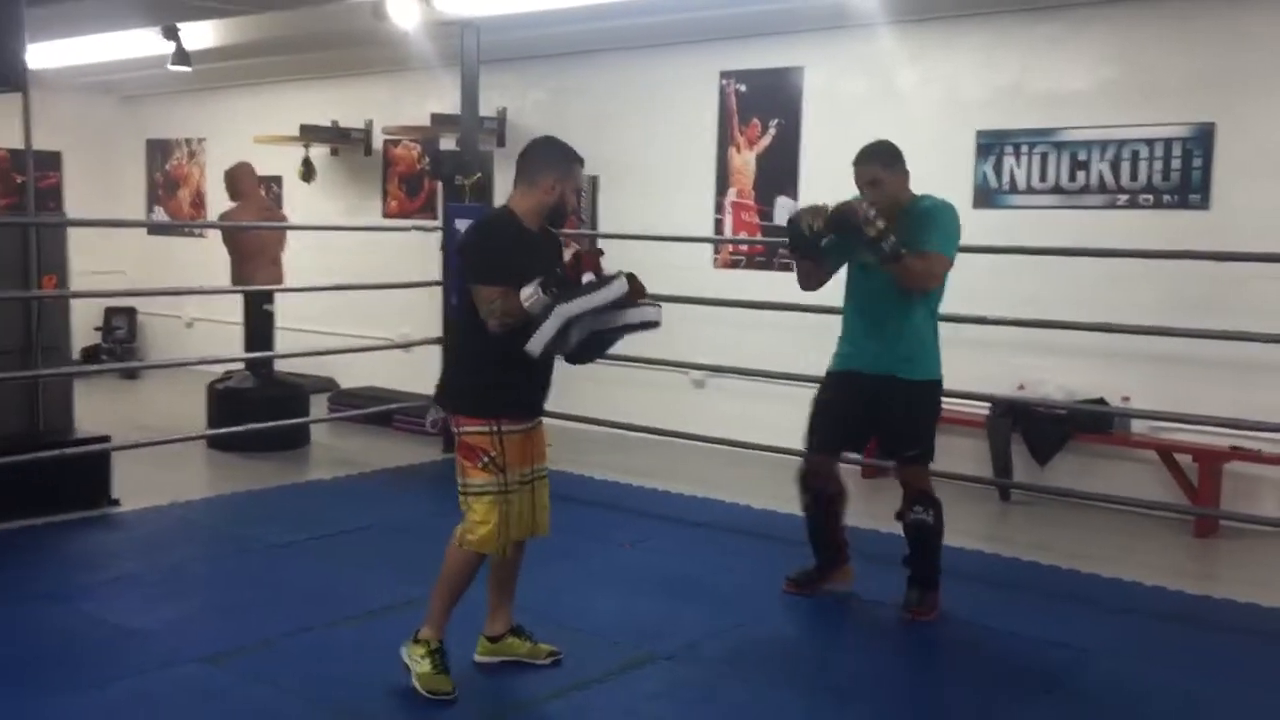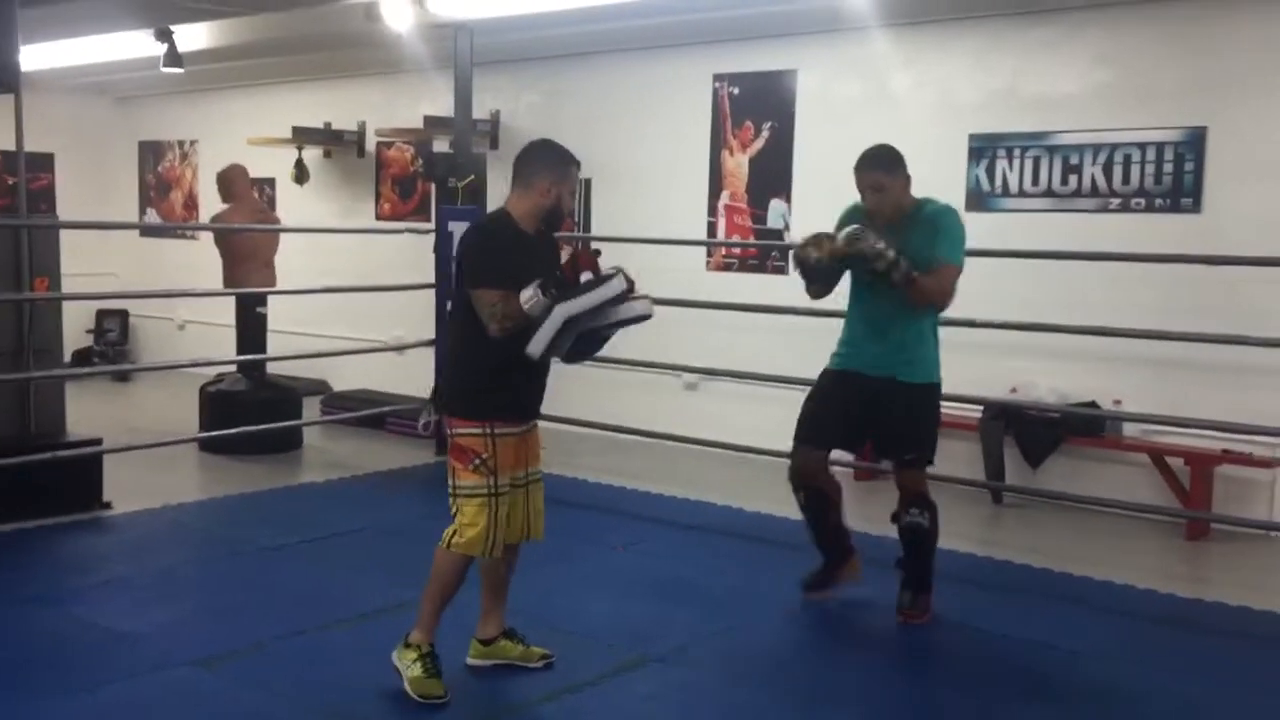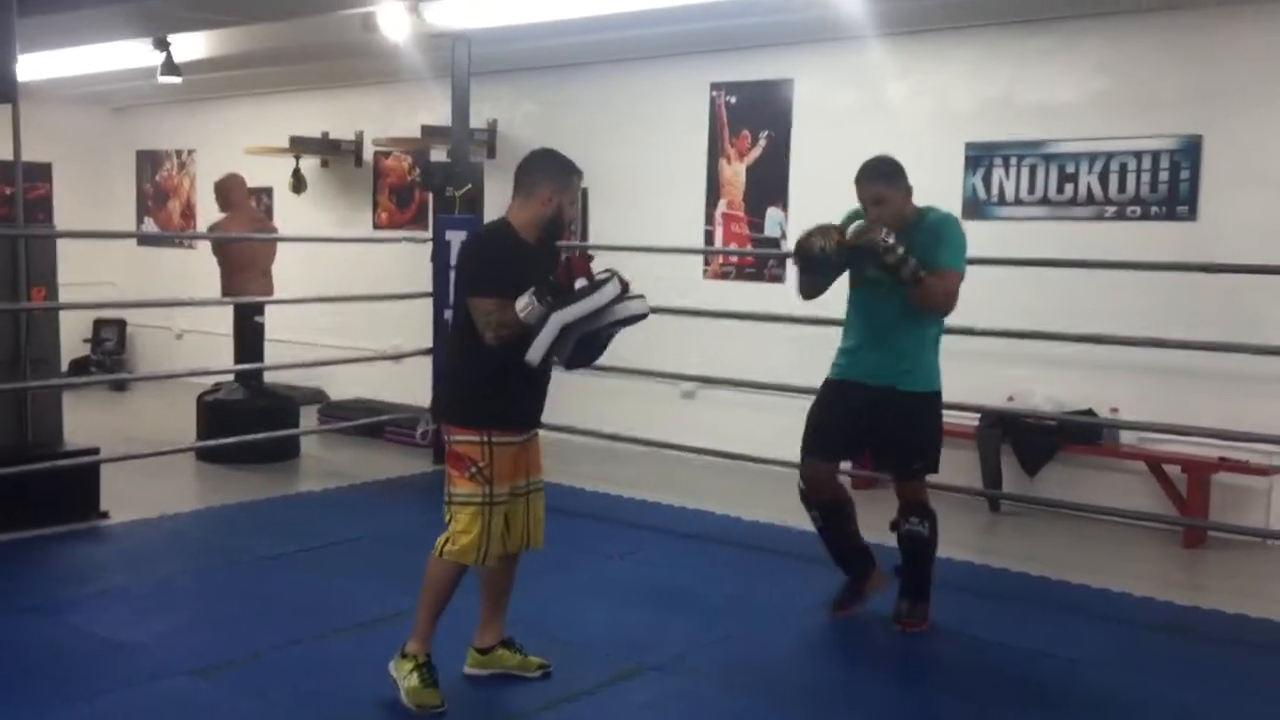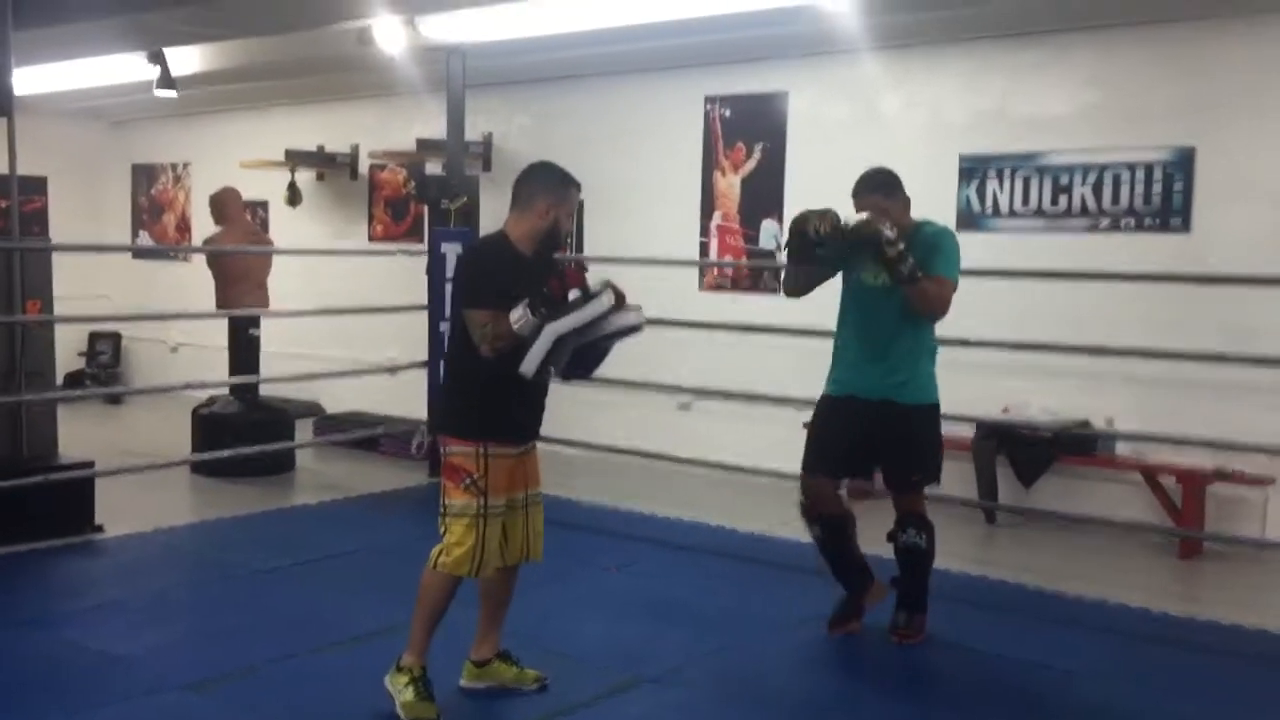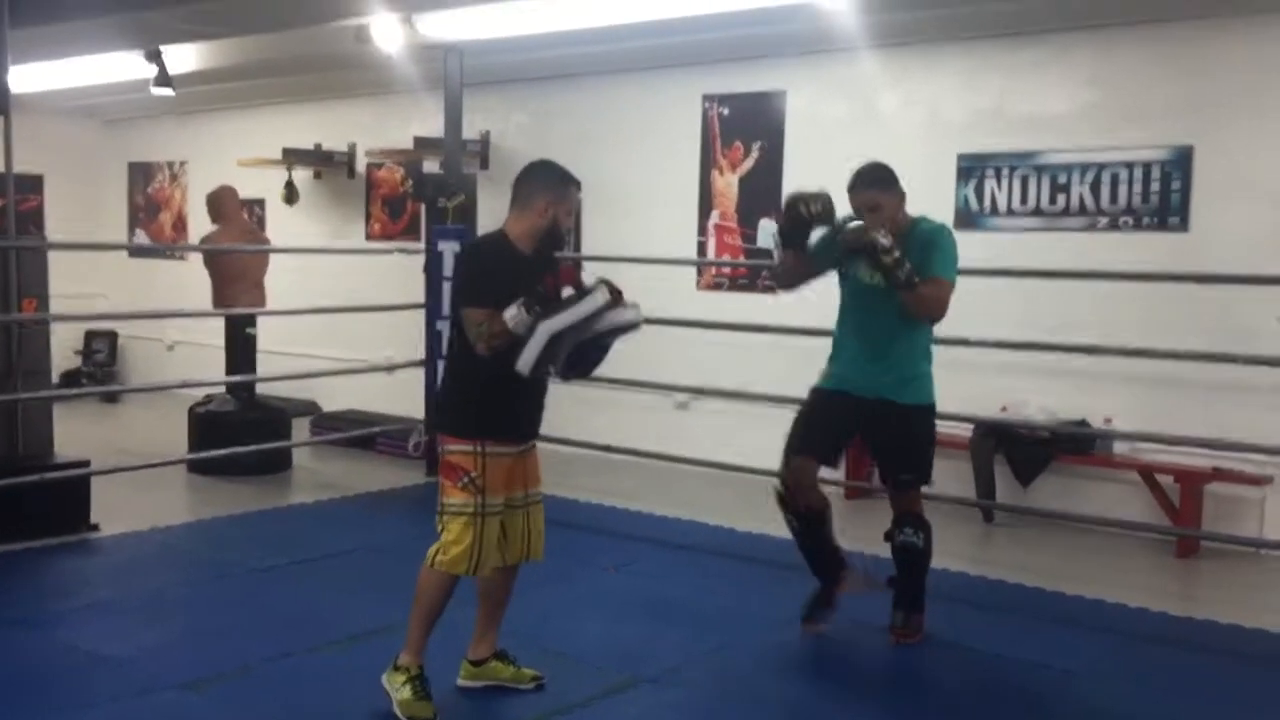
dt=0.1s
person 1, frame 1
left shoulder: (547, 241)
right shoulder: (487, 235)
right elbow: (499, 317)
left hip: (524, 405)
right hip: (482, 406)
left knee: (519, 523)
right knee: (482, 526)
left ankle: (498, 633)
right ankle: (426, 640)
person 1, frame 2
left shoulder: (544, 244)
right shoulder: (485, 238)
right elbow: (499, 321)
right wrist: (558, 287)
left hip: (519, 408)
right hip: (477, 409)
left knee: (513, 526)
right knee: (473, 528)
left ankle: (490, 635)
right ankle: (417, 643)
person 1, frame 3
left shoulder: (545, 254)
right shoulder: (486, 248)
right elbow: (493, 330)
right wrist: (548, 295)
left hip: (520, 417)
right hip: (475, 419)
left knee: (512, 534)
right knee: (464, 536)
left ankle: (488, 644)
right ankle: (414, 654)
person 1, frame 4
left shoulder: (543, 266)
right shoulder: (482, 260)
right elbow: (490, 341)
right wrist: (546, 304)
left hip: (519, 430)
right hip: (474, 431)
left knee: (510, 547)
right knee: (459, 548)
left ankle: (484, 657)
right ankle: (409, 667)
person 1, frame 5
left shoulder: (544, 265)
right shoulder: (481, 258)
right elbow: (485, 339)
right wrist: (539, 303)
left hip: (520, 430)
right hip: (472, 430)
left knee: (511, 546)
right knee: (456, 548)
left ankle: (482, 657)
right ankle: (406, 666)
person 2, frame 1
left shoulder: (937, 215)
right shoulder: (851, 215)
left elbow: (927, 281)
right elbow: (811, 280)
left wrist: (878, 234)
right wrist: (805, 242)
left hip: (911, 372)
right hip: (852, 364)
left knee: (912, 476)
right knee: (816, 462)
left ankle: (923, 585)
right ankle: (830, 563)
person 2, frame 2
left shoulder: (941, 221)
right shoulder: (855, 220)
left elbow: (939, 295)
right elbow: (819, 290)
left wrist: (888, 261)
right wrist: (813, 265)
left hip: (910, 375)
right hip: (849, 365)
left knee: (910, 480)
right knee: (806, 461)
left ankle: (917, 588)
right ankle: (840, 557)
person 2, frame 3
left shoulder: (941, 228)
right shoulder: (857, 229)
left elbow: (943, 301)
right elbow: (810, 290)
left wrist: (895, 256)
right wrist: (812, 259)
left hip: (911, 384)
right hip: (849, 375)
left knee: (910, 489)
right knee: (815, 475)
left ankle: (915, 595)
right ankle: (862, 571)
person 2, frame 4
left shoulder: (937, 241)
right shoulder: (852, 239)
left elbow: (935, 306)
right elbow: (795, 286)
left wrist: (894, 252)
right wrist: (801, 245)
left hip: (908, 397)
right hip: (847, 390)
left knee: (908, 502)
right knee: (817, 490)
left ankle: (912, 607)
right ankle: (860, 586)
person 2, frame 5
left shoulder: (933, 238)
right shoulder: (848, 233)
left elbow: (931, 308)
right elbow: (787, 278)
left wrist: (888, 256)
right wrist: (796, 233)
left hip: (904, 395)
right hip: (842, 383)
left knee: (905, 501)
right knee: (796, 473)
left ankle: (908, 607)
right ankle: (832, 575)
person 3, frame 1
left shoulder: (231, 219)
right shoulder: (277, 215)
left elbow: (238, 253)
left hip: (253, 288)
right hip: (271, 284)
left knee: (257, 350)
person 3, frame 2
left shoulder: (223, 221)
right shoulder: (270, 218)
left elbow: (230, 255)
right elbow: (266, 256)
left hip: (245, 291)
right hip: (265, 288)
left knee: (249, 352)
person 3, frame 3
left shoulder: (221, 230)
right shoulder: (268, 226)
left elbow: (226, 263)
right elbow: (264, 264)
left hip: (242, 301)
right hip: (262, 297)
left knee: (246, 362)
person 3, frame 4
left shoulder: (216, 243)
right shoulder: (263, 240)
left elbow: (221, 276)
right elbow: (259, 277)
left hip: (238, 313)
right hip: (258, 309)
left knee: (241, 374)
person 3, frame 5
left shoulder: (212, 242)
right shoulder: (260, 238)
left elbow: (220, 276)
right elbow: (256, 277)
left hip: (235, 313)
right hip: (255, 309)
left knee: (238, 373)
person 4, frame 1
left shoulder: (753, 150)
right shoulder: (736, 144)
left elbow: (766, 140)
right elbow: (732, 117)
left wrist: (773, 129)
right wrist: (730, 92)
left hip: (749, 201)
right hip: (735, 198)
left knee: (753, 248)
person 4, frame 2
left shoulder: (746, 154)
right shoulder: (730, 147)
left elbow: (759, 144)
right elbow: (725, 120)
left wrist: (766, 132)
right wrist: (723, 96)
left hip: (742, 204)
right hip: (728, 202)
left knee: (746, 250)
right knee: (721, 247)
person 4, frame 3
left shoulder: (744, 162)
right shoulder: (727, 155)
left elbow: (757, 151)
right elbow: (723, 128)
left wrist: (763, 141)
right wrist: (720, 104)
left hip: (740, 213)
right hip: (726, 210)
left knee: (742, 259)
right knee: (719, 256)
person 4, frame 4
left shoulder: (738, 174)
right shoulder: (722, 168)
left elbow: (751, 163)
right elbow: (717, 141)
left wrist: (757, 153)
right wrist: (715, 118)
left hip: (734, 225)
right hip: (721, 222)
left knee: (737, 271)
right knee: (714, 268)
person 4, frame 5
left shoulder: (736, 173)
right shoulder: (719, 167)
left elbow: (748, 163)
right elbow: (715, 139)
left wrist: (755, 152)
right wrist: (713, 115)
left hip: (732, 224)
right hip: (718, 221)
left knee: (735, 270)
right knee: (712, 264)
